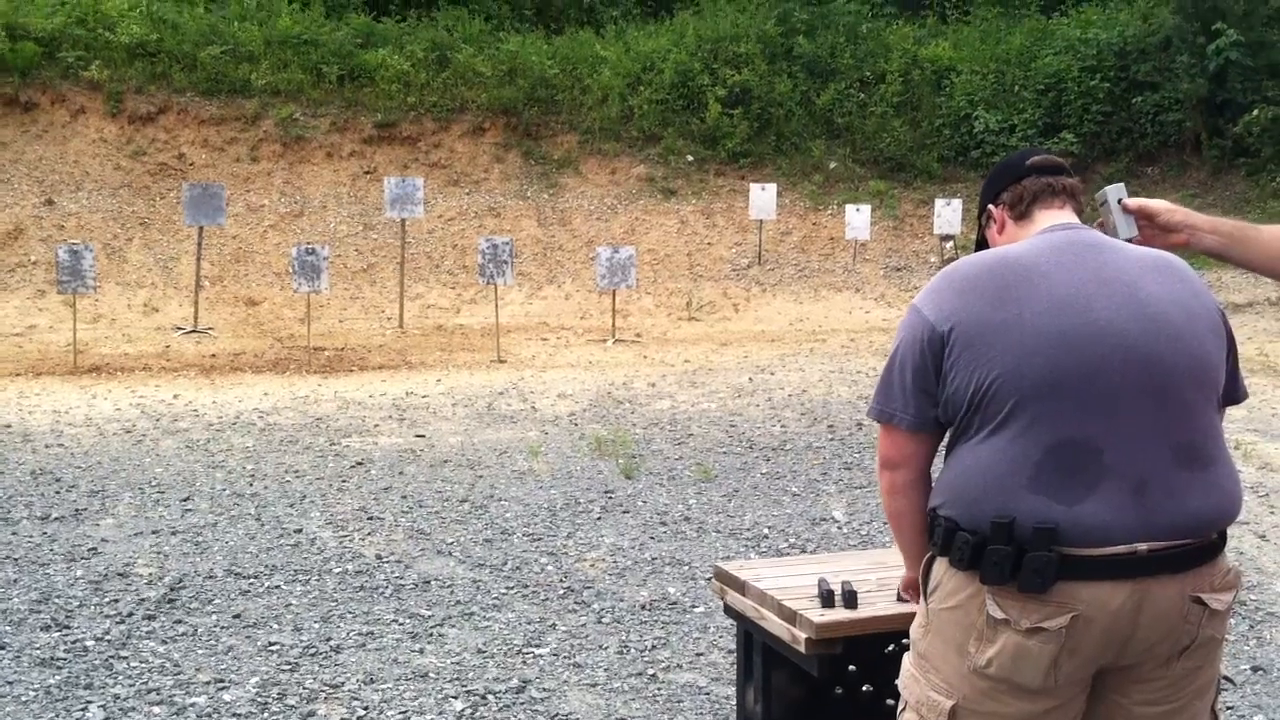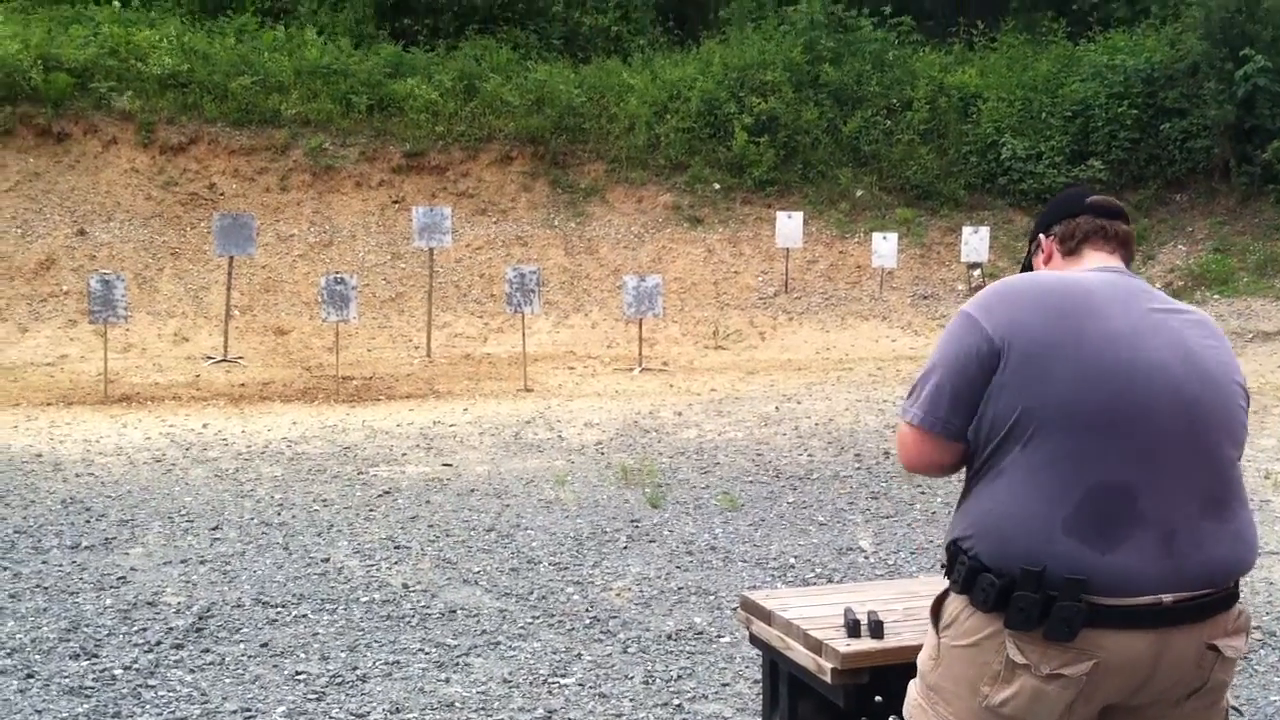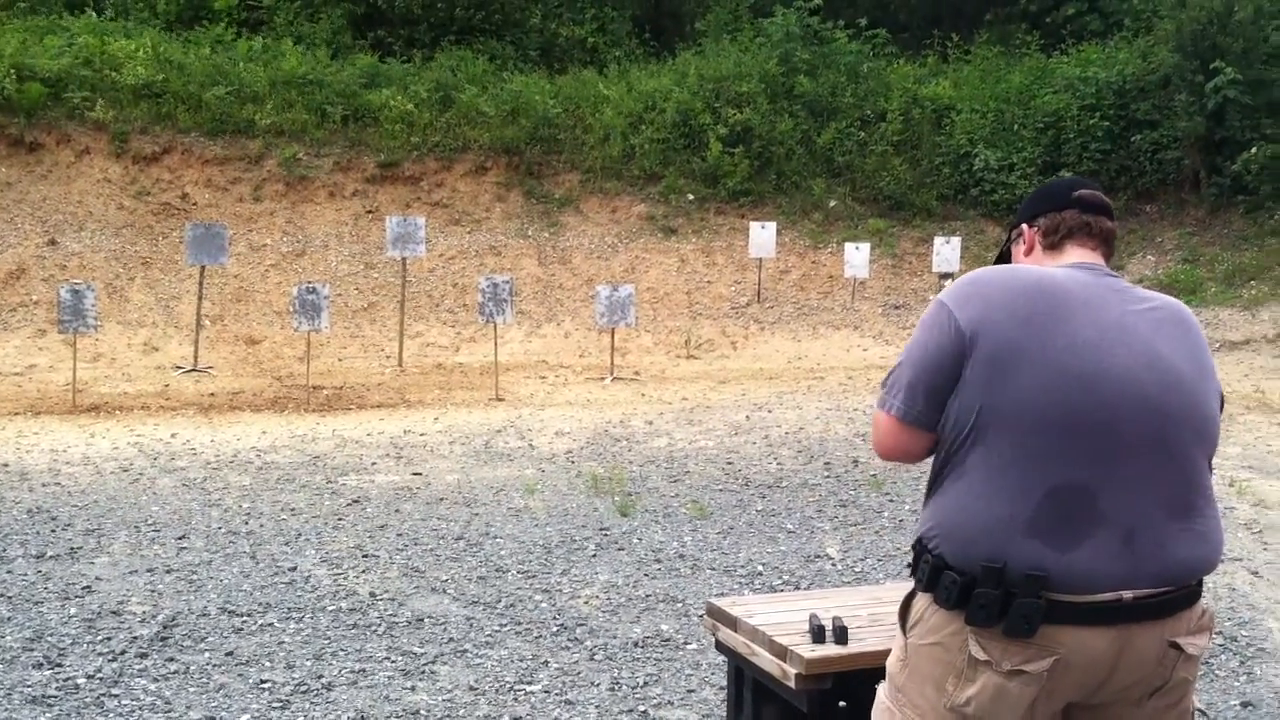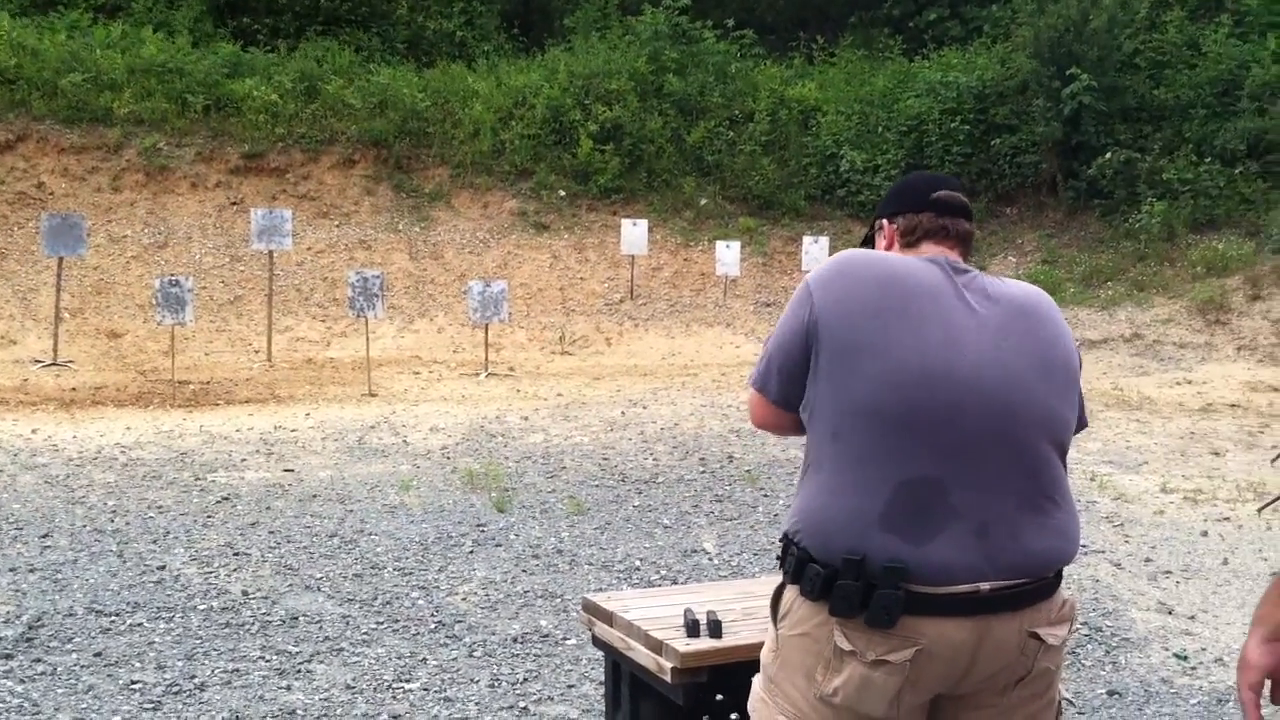
dt=0.7s
person 1, frame 1
left shoulder: (956, 293)
right shoulder: (1187, 286)
left elbow: (900, 462)
right elbow: (1197, 432)
left wrist: (921, 567)
left hip: (1019, 596)
right hip: (1183, 588)
person 1, frame 2
left shoulder: (1008, 306)
right shoulder: (1208, 339)
left elbow: (921, 452)
right elbow: (1199, 472)
left hip: (1034, 637)
right hip: (1192, 633)
person 1, frame 3
left shoulder: (983, 297)
right shoulder: (1181, 326)
left elbow: (895, 440)
right elbow: (1190, 462)
left hip: (999, 633)
right hip: (1157, 630)
person 1, frame 4
left shoulder: (846, 279)
right shoulder: (1040, 312)
left elbow: (769, 414)
right elbow: (1057, 440)
left hip: (865, 622)
right hip: (1019, 621)
